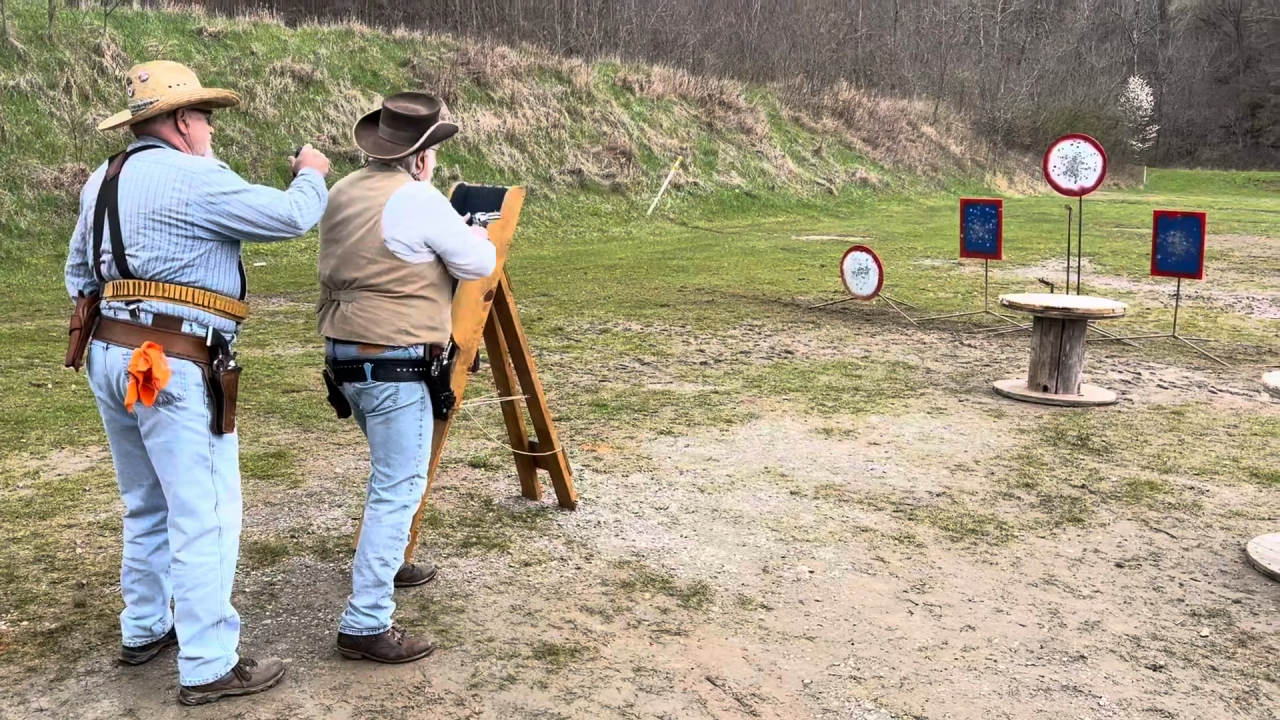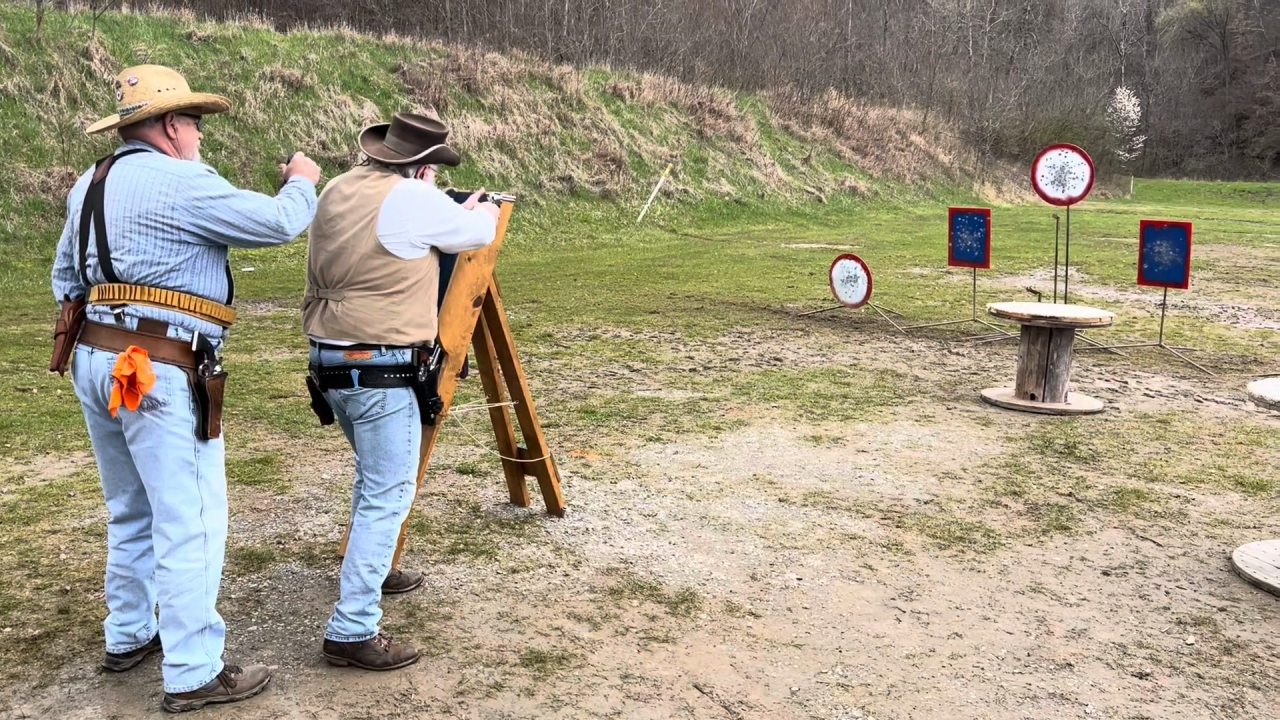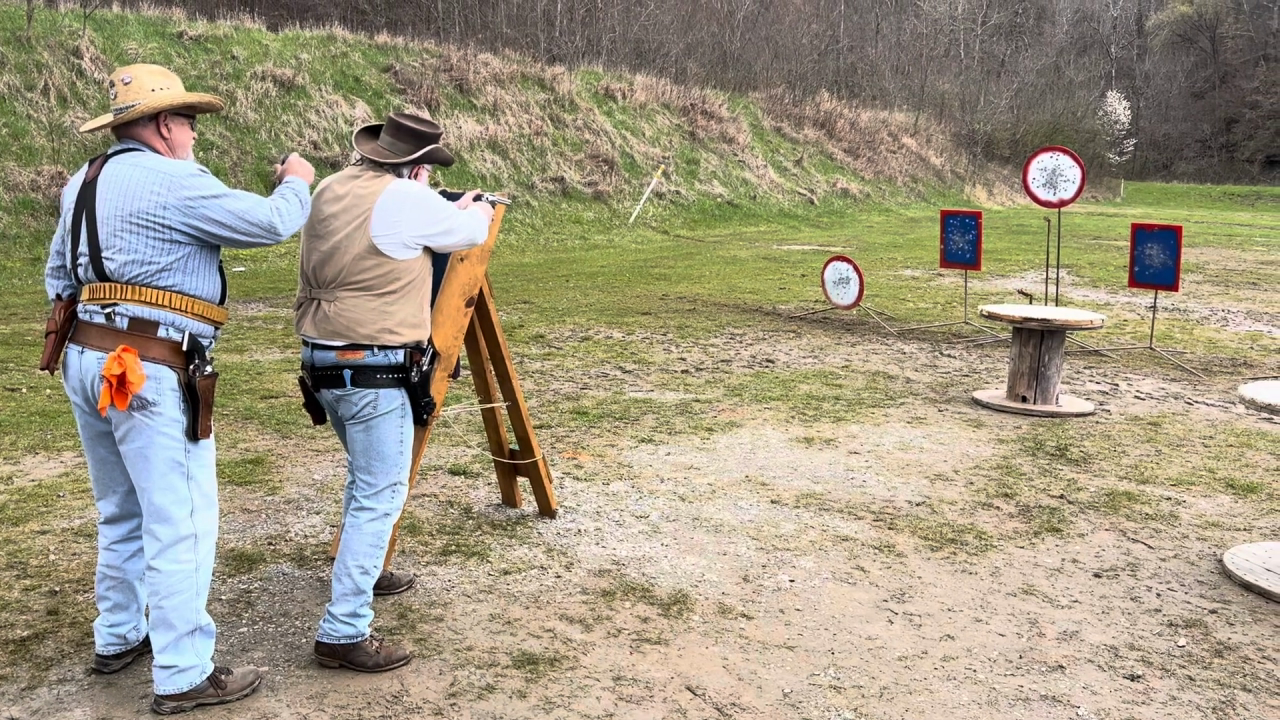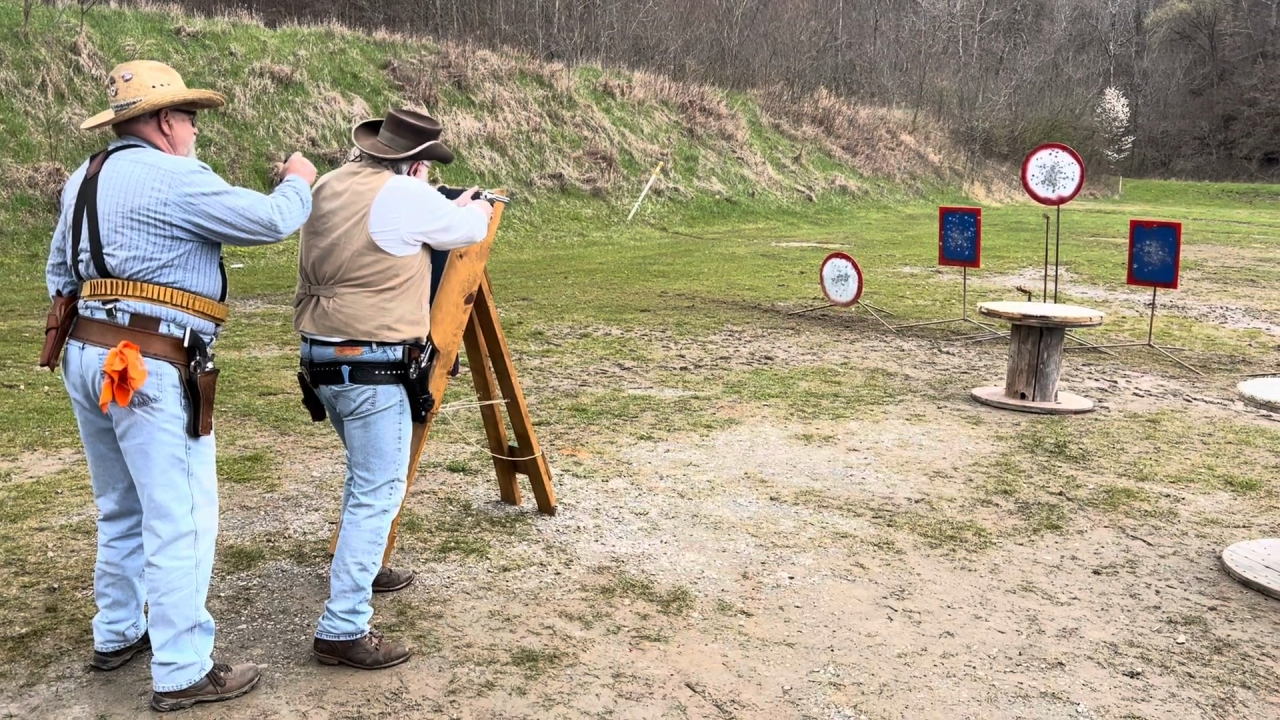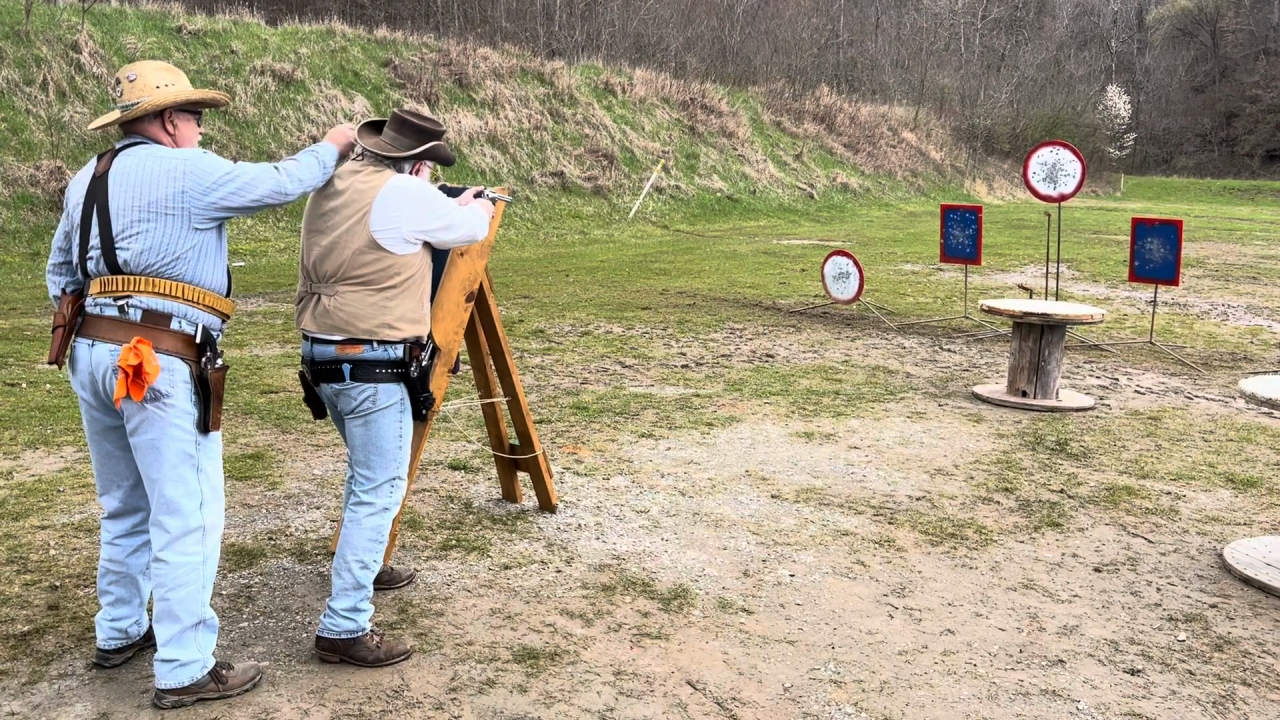
dt=0.7s
person 1, frame 1
left shoulder: (101, 181)
right shoulder: (192, 178)
left elbow: (78, 270)
right elbow: (292, 216)
right wrist: (311, 175)
left hip: (109, 355)
right hip: (173, 363)
left knee: (146, 505)
right knee: (205, 515)
left ankle: (144, 630)
right ankle: (208, 668)
person 1, frame 2
left shoulder: (89, 184)
right shoulder: (180, 182)
left elbow: (65, 274)
right elbow: (278, 222)
right wrist: (302, 183)
left hip: (94, 359)
right hip: (158, 368)
left knee: (131, 511)
right knee: (189, 521)
left ankle: (128, 635)
right ankle: (193, 674)
person 1, frame 3
left shoulder: (82, 183)
right shoulder: (172, 181)
left elbow: (58, 273)
right elbow: (271, 223)
right wrist: (297, 183)
left hip: (85, 358)
right hip: (150, 369)
left knee: (122, 512)
right knee: (180, 522)
left ankle: (118, 637)
person 1, frame 4
left shoulder: (83, 180)
right shoulder: (172, 179)
left elbow: (60, 271)
right elbow: (271, 220)
right wrist: (298, 182)
left hip: (86, 356)
right hip: (150, 365)
left knee: (121, 509)
right knee: (180, 519)
left ankle: (116, 634)
right ankle: (182, 674)
person 1, frame 5
left shoulder: (85, 179)
right shoulder: (185, 170)
left elbow: (60, 271)
right elbow: (282, 182)
right wrist: (330, 147)
left hip: (93, 352)
right hip: (159, 361)
left knee: (125, 506)
right knee: (186, 515)
left ankle: (119, 631)
right ankle: (183, 670)
person 2, frame 1
left shoulder: (344, 193)
right shoulder: (416, 200)
right elbow: (478, 263)
left wrist: (449, 233)
right wrist: (475, 237)
left hip: (348, 358)
right hip: (394, 366)
left knee: (389, 474)
right knee: (398, 489)
left ankle: (385, 564)
right ankle: (364, 625)
person 2, frame 2
left shoulder: (337, 191)
right shoulder: (411, 199)
right elbow: (476, 233)
left wrist: (458, 210)
right wrist: (484, 211)
left hip: (331, 363)
right hip: (379, 369)
left knee: (374, 477)
right knee: (387, 495)
left ankle: (371, 571)
right ankle: (352, 630)
person 2, frame 3
left shoulder: (329, 191)
right shoulder: (405, 199)
right elbow: (468, 233)
left wrist: (451, 209)
right wrist: (479, 210)
left hip: (323, 363)
right hip: (372, 371)
left knee: (365, 478)
right knee: (379, 496)
left ankle: (362, 572)
right ankle: (343, 632)
person 2, frame 4
left shoulder: (327, 187)
right shoulder: (403, 196)
right elbow: (467, 230)
left wrist: (450, 207)
right wrist: (477, 208)
left hip: (322, 360)
right hip: (371, 366)
left knee: (365, 475)
right knee: (377, 493)
left ankle: (362, 569)
right ankle: (342, 629)
person 2, frame 5
left shoulder: (330, 186)
right shoulder: (405, 193)
right elbow: (467, 230)
left wrist: (451, 203)
right wrist: (480, 207)
left hip: (324, 358)
right hip: (371, 365)
left knee: (365, 474)
right knee: (377, 491)
left ankle: (364, 565)
right ankle: (343, 627)
